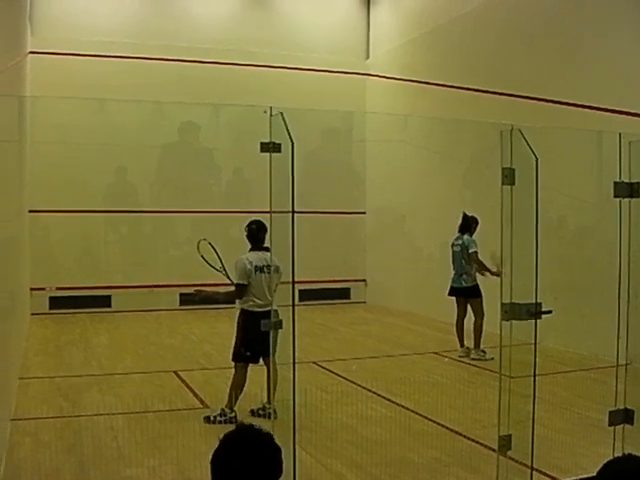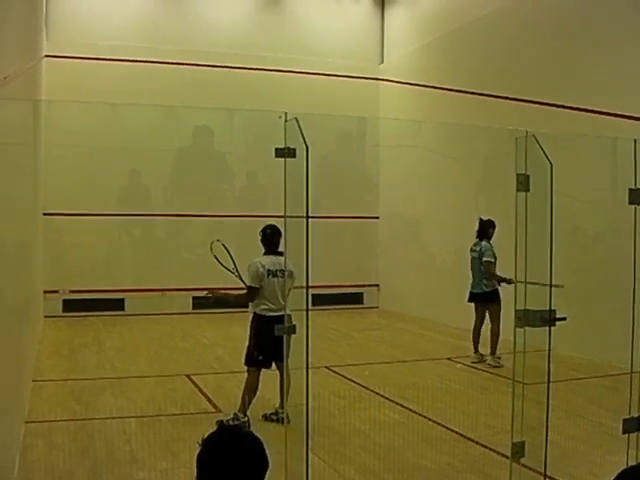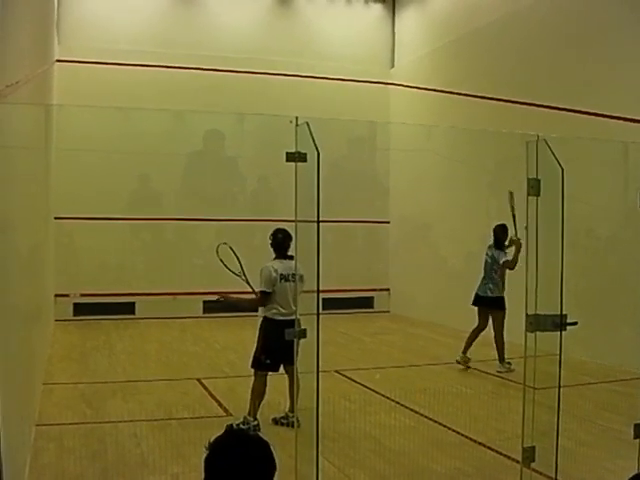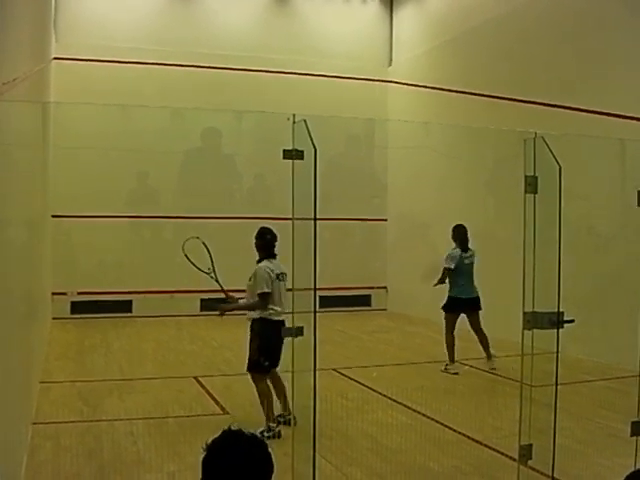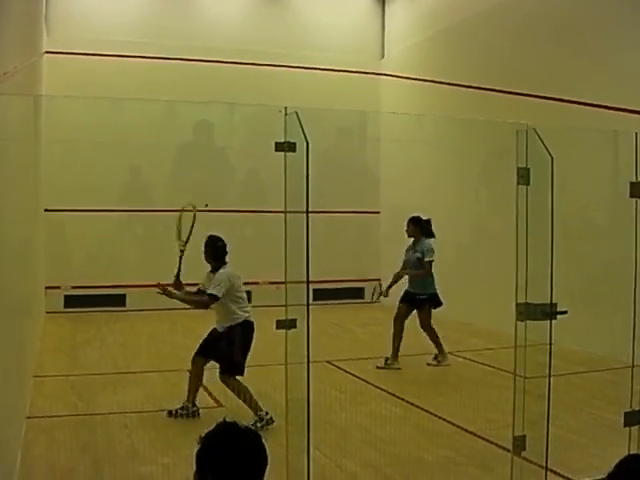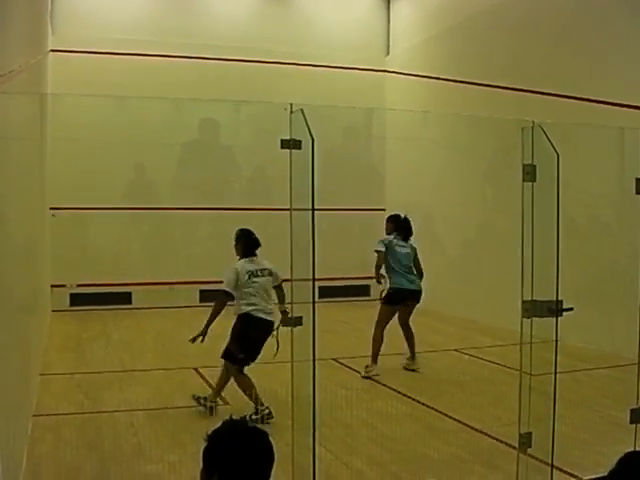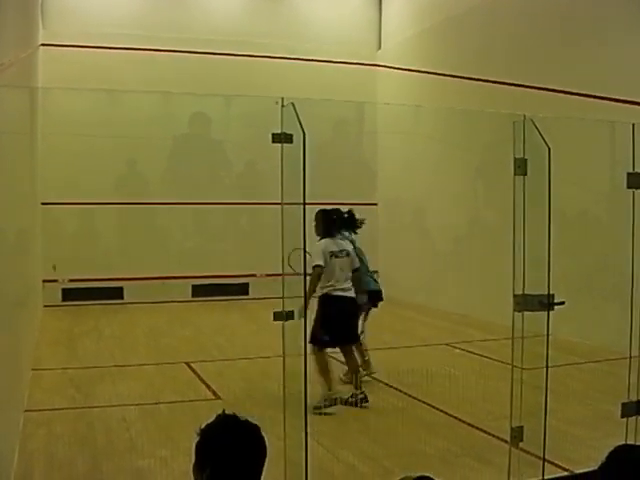
dt=0.5s
person 1, frame 1
left shoulder: (245, 261)
right shoulder: (274, 261)
left elbow: (239, 294)
right elbow: (271, 290)
left wrist: (211, 295)
left hip: (251, 316)
right hip: (269, 314)
left knee: (241, 365)
right knee: (270, 361)
left ankle: (229, 411)
right ankle: (269, 407)
person 1, frame 2
left shoulder: (258, 264)
right shoulder: (288, 265)
left elbow: (251, 297)
right elbow: (285, 294)
left wrist: (223, 296)
left hip: (264, 320)
right hip: (282, 319)
left knee: (254, 369)
right knee: (283, 366)
left ankle: (242, 415)
right ankle: (282, 411)
person 1, frame 3
left shoulder: (269, 269)
right shoulder: (298, 268)
left elbow: (263, 301)
left wrist: (234, 300)
left hip: (274, 324)
right hip: (292, 323)
left knee: (260, 372)
right knee: (292, 370)
left ankle: (251, 419)
right ankle: (292, 415)
person 1, frame 4
left shoulder: (262, 269)
right shoulder: (277, 267)
left elbow: (262, 303)
left wrist: (233, 308)
right wrist: (239, 302)
left hip: (265, 325)
right hip: (275, 324)
left knee: (257, 374)
right knee: (271, 372)
left ankle: (272, 426)
right ankle: (286, 414)
person 1, frame 5
left shoulder: (224, 275)
right shoulder: (212, 275)
left elbow: (206, 302)
right elbow: (198, 295)
left wrist: (175, 295)
right wrist: (181, 291)
left hip: (239, 327)
right hip: (224, 327)
left knee: (227, 376)
right knee: (197, 361)
left ankle: (262, 415)
right ankle: (190, 406)
person 1, frame 6
left shoulder: (238, 268)
right shoulder: (268, 266)
left elbow: (222, 300)
right elbow: (279, 289)
left wrist: (206, 327)
right wrist: (282, 307)
left hip: (249, 320)
right hip: (267, 322)
left knee: (234, 365)
right knee: (231, 360)
left ankle: (262, 409)
right ankle: (211, 400)
person 1, frame 7
left shoulder: (320, 246)
right shoulder: (346, 246)
left elbow: (317, 273)
right elbow: (357, 274)
left wrist: (307, 298)
left hip: (331, 301)
right hip: (349, 301)
left knee: (318, 349)
right knee: (346, 348)
left ankle: (330, 395)
right ankle: (358, 393)
person 2, frame 1
left shoulder: (455, 241)
right shoulder: (469, 241)
right elbow: (476, 261)
left wrist: (476, 270)
right wrist: (491, 271)
left hip: (457, 283)
right hip: (469, 284)
left knee: (460, 315)
right knee: (479, 316)
left ankle: (463, 348)
right ankle: (477, 350)
person 2, frame 2
left shoulder: (474, 246)
right shoulder: (487, 247)
right elbow: (488, 271)
right wrist: (504, 279)
left hip: (476, 289)
right hip: (488, 290)
left knee: (478, 321)
right knee: (495, 323)
left ankle: (476, 354)
right ankle: (493, 357)
person 2, frame 3
left shoulder: (492, 248)
right shoulder: (499, 253)
right elbow: (511, 265)
left wrist: (508, 245)
right wrist: (517, 248)
left hip: (482, 293)
right hip: (494, 296)
left knee: (480, 326)
right knee: (498, 330)
left ankle: (463, 355)
right ankle: (502, 363)
person 2, frame 4
left shoulder: (453, 254)
right shoulder: (469, 252)
left elbow: (443, 278)
left wrist: (439, 281)
left hip: (457, 298)
right hip: (471, 296)
left knee: (449, 331)
right knee: (478, 329)
left ankle: (452, 365)
right ankle: (489, 359)
person 2, frame 5
left shoulder: (427, 246)
right shoulder: (410, 248)
left elbow: (427, 272)
right elbow: (402, 270)
left wrist: (406, 273)
right wrist: (389, 287)
left hip: (426, 293)
right hip: (412, 291)
left knee: (425, 325)
right knee: (397, 321)
left ankle: (442, 355)
right ankle: (394, 359)
person 2, frame 6
left shoulder: (385, 241)
right shoulder: (410, 246)
left elbow: (378, 263)
right elbow: (420, 272)
left wrist: (378, 276)
left hip: (398, 289)
right hip: (414, 289)
left knee: (379, 327)
right knee: (404, 323)
left ankle: (373, 366)
right ankle: (412, 360)
person 2, frame 7
left shoulder: (343, 238)
right shoulder: (347, 238)
left elbow: (357, 262)
left hip: (365, 291)
right hip: (370, 289)
left ankle: (365, 363)
right ankle: (365, 363)
